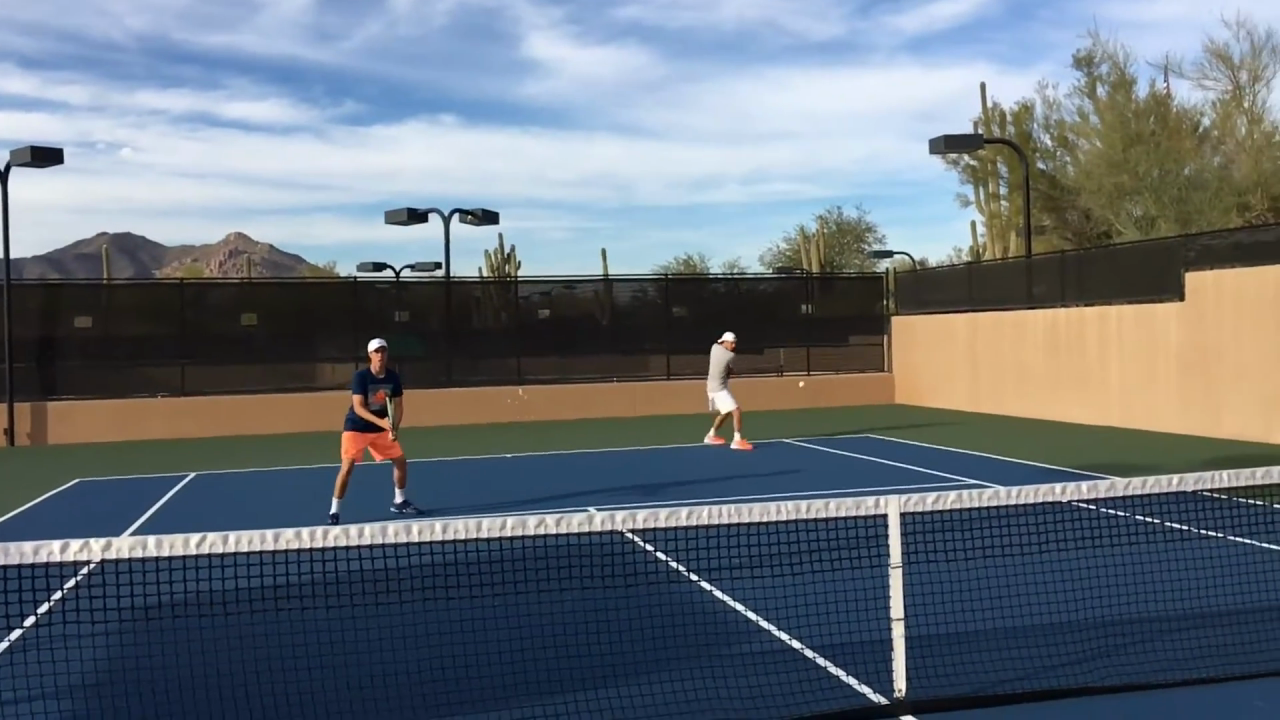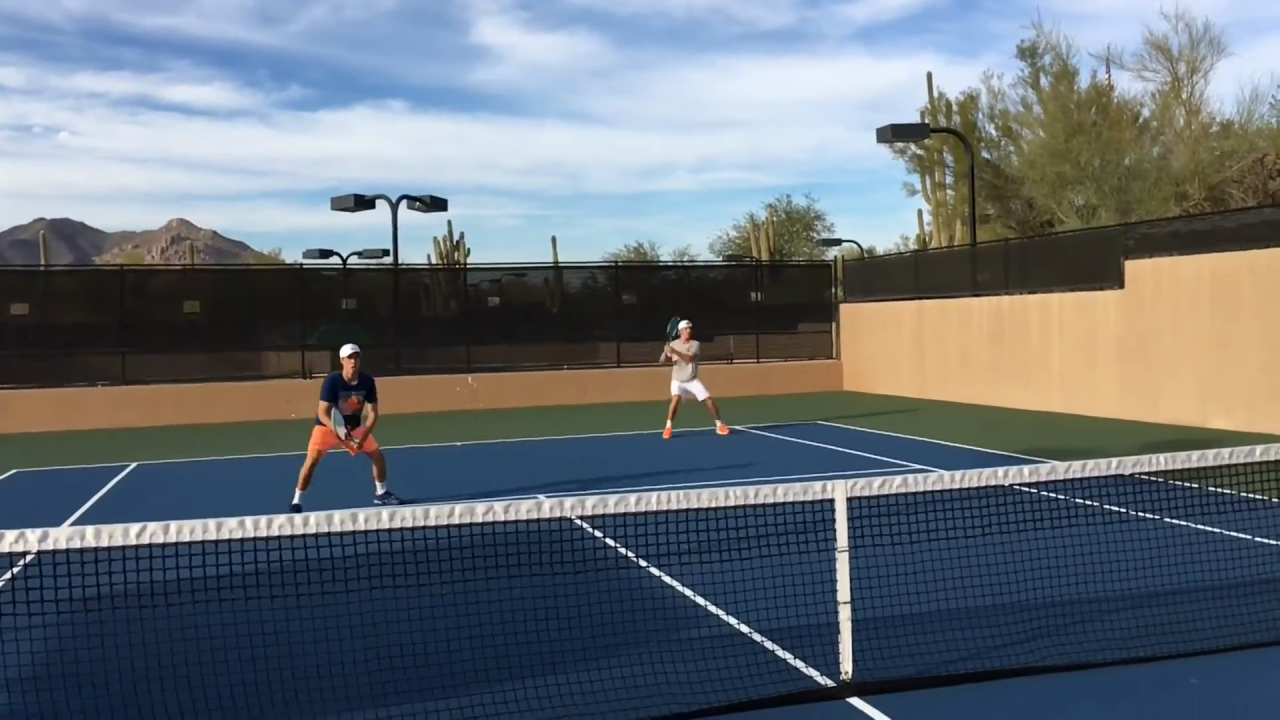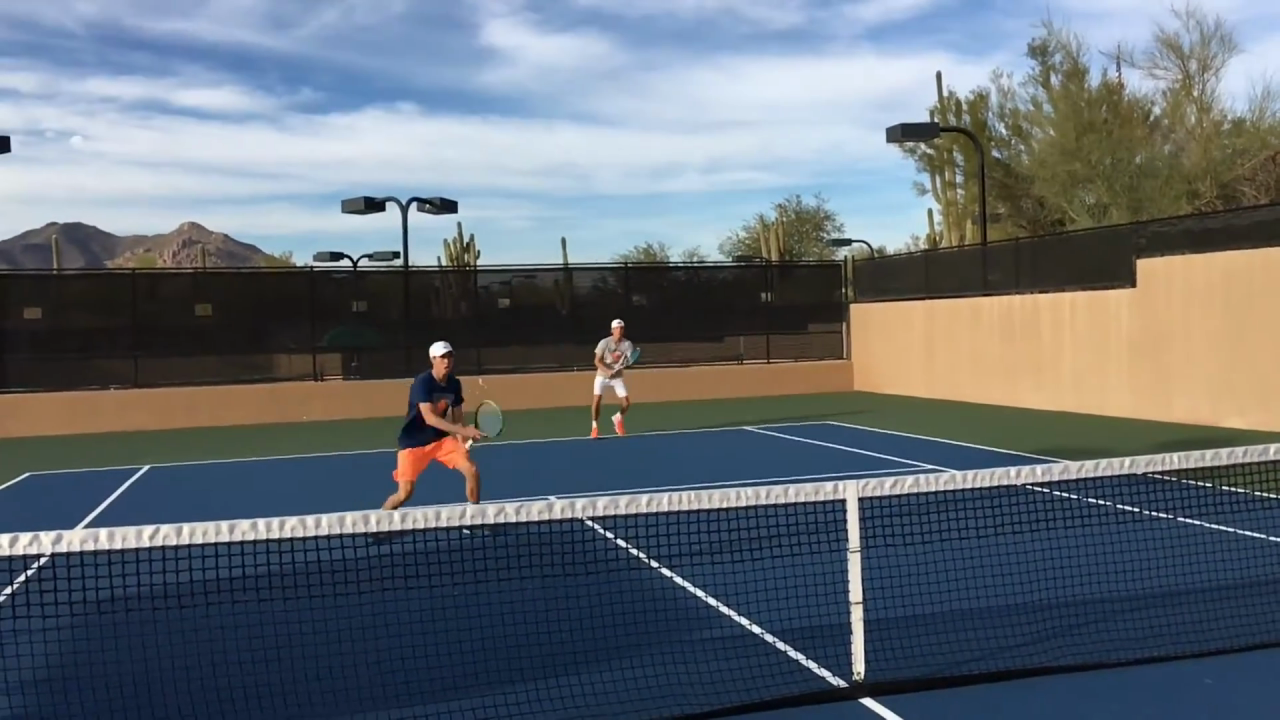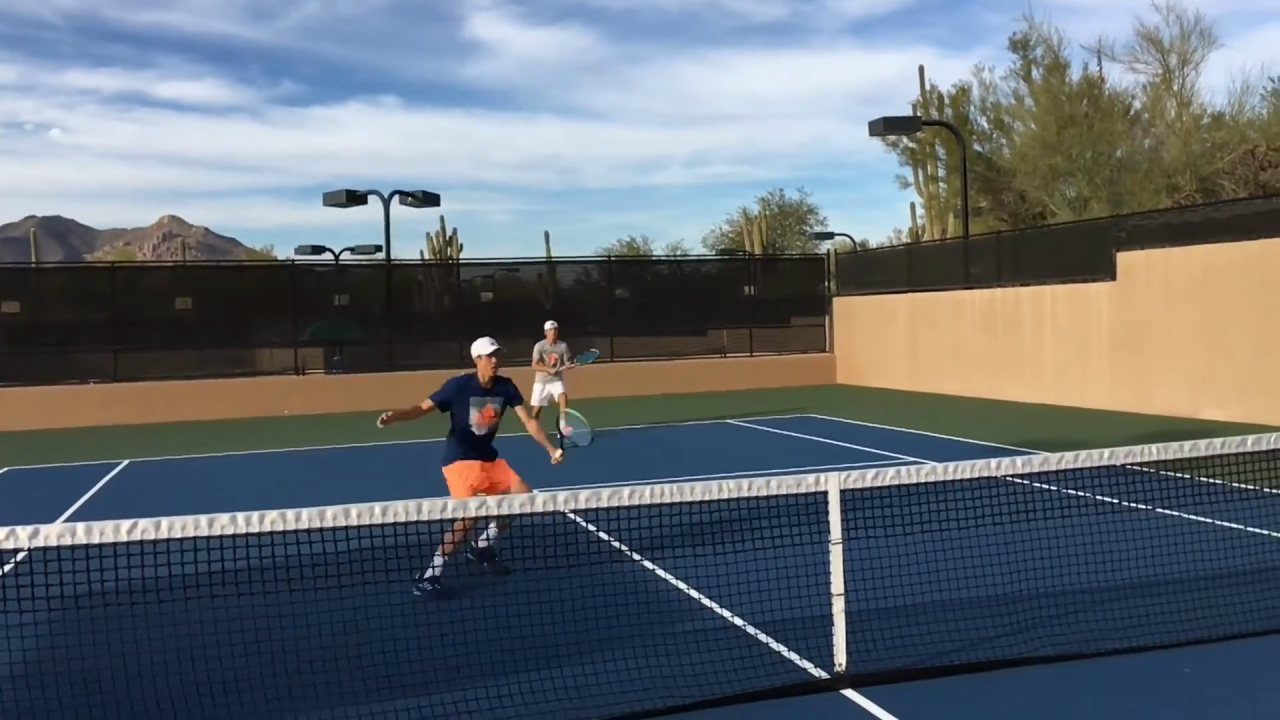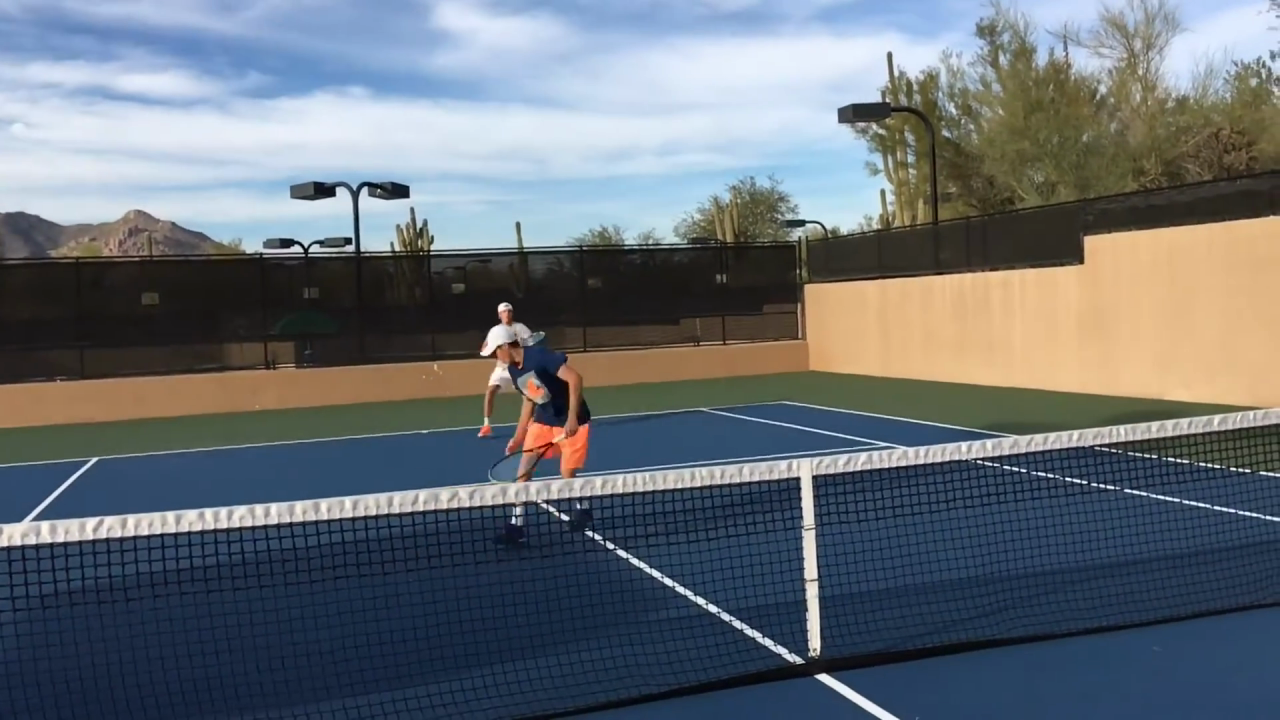
dt=0.7s
person 1, frame 1
left shoulder: (393, 377)
right shoulder: (360, 376)
left elbow: (398, 406)
right elbow: (358, 407)
left wrist: (393, 427)
right wrist: (381, 422)
left hip: (380, 429)
right hip: (356, 428)
left knee: (400, 461)
right knee: (347, 466)
left ankle: (399, 501)
right ankle: (334, 511)
person 1, frame 2
left shoulder: (368, 381)
right shoulder: (331, 381)
left elbow: (373, 413)
right elbow: (322, 413)
left wrist: (362, 436)
right wrist: (337, 431)
left hip: (355, 426)
right hip: (327, 426)
left knee: (377, 456)
right knee: (312, 459)
left ankle: (382, 493)
right ankle: (296, 502)
person 1, frame 3
left shoulder: (454, 384)
right shoulder: (423, 383)
left elbow: (457, 418)
right elbow: (429, 418)
left wrist: (463, 437)
right wrist: (463, 430)
left hip: (442, 438)
right hip: (414, 439)
left knee: (471, 471)
right knee: (405, 494)
person 1, frame 4
left shoulder: (505, 387)
right shoulder: (456, 386)
left elbow: (527, 419)
right elbow: (421, 408)
left wrist: (550, 447)
right wrist: (392, 416)
left hip: (487, 456)
right hip: (460, 458)
left knee: (522, 493)
right knee: (470, 516)
left ankle: (483, 545)
right ankle: (432, 574)
person 1, frame 5
left shoulder: (540, 355)
right shoulder: (513, 369)
left elbow: (575, 378)
left wrist: (573, 416)
right wrist: (518, 435)
left hip: (570, 421)
right hip: (543, 420)
left knee: (567, 475)
right knee: (524, 468)
left ankle: (582, 508)
right ankle: (516, 526)
